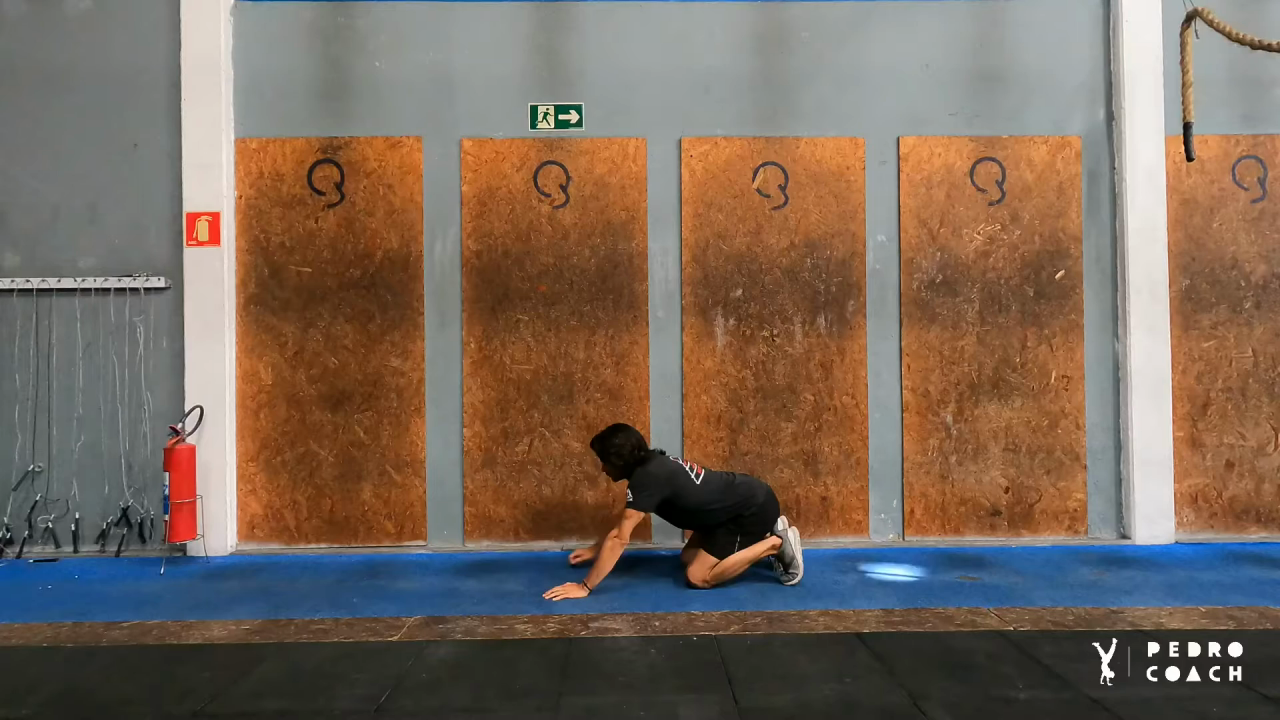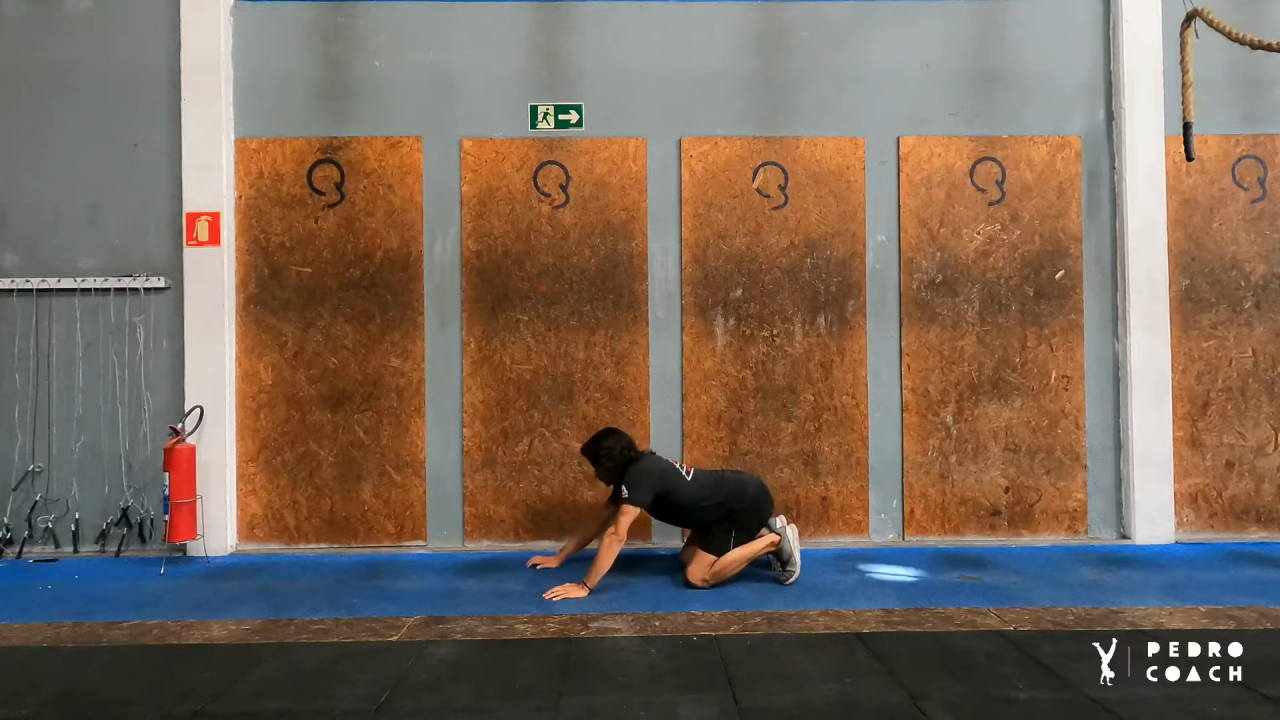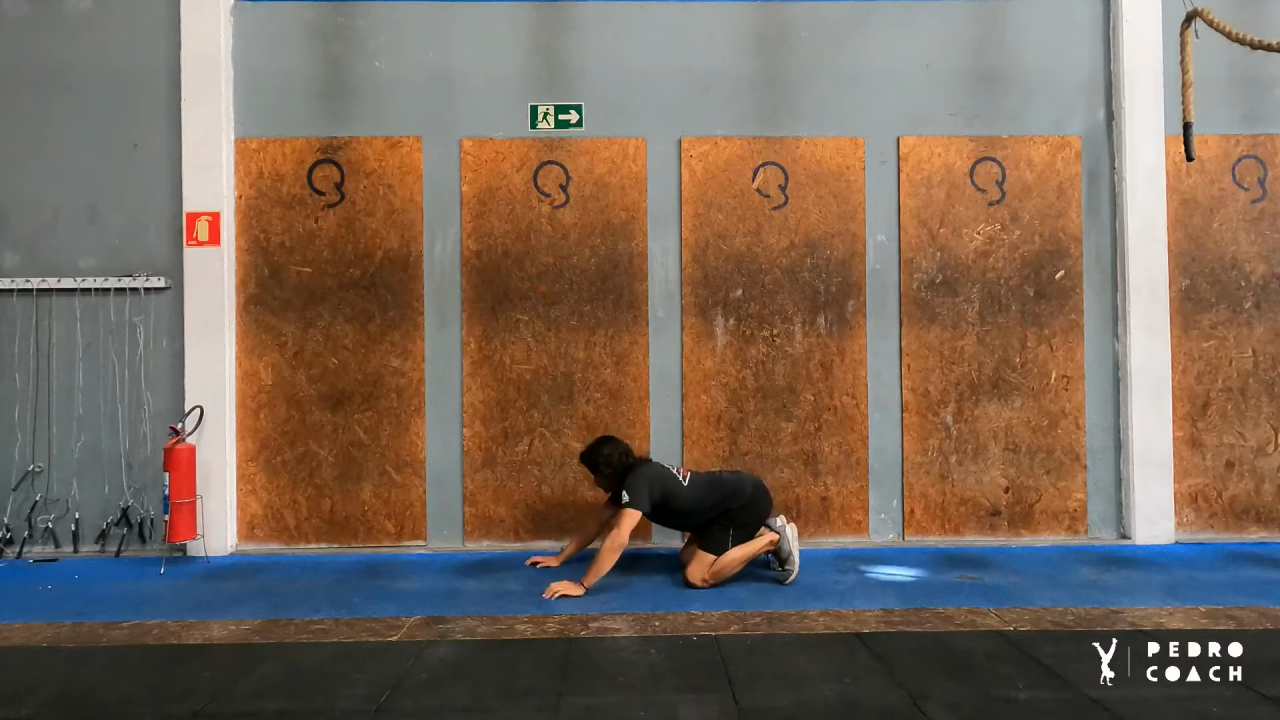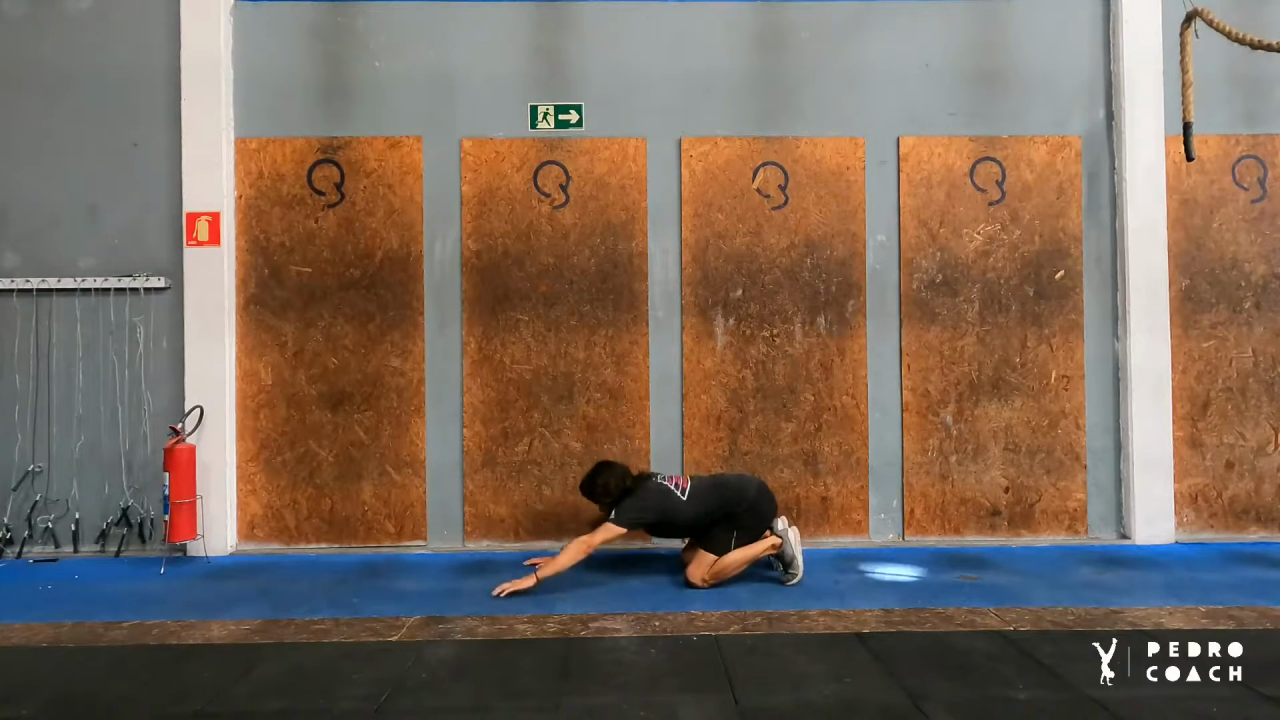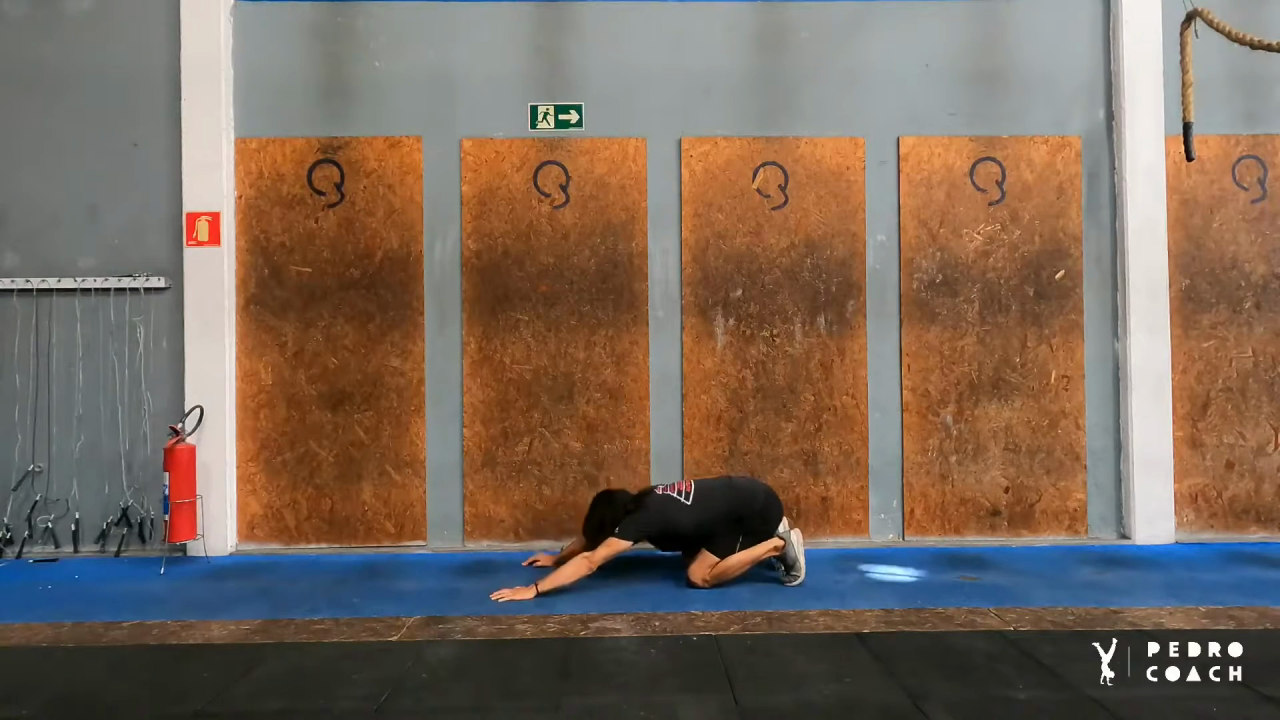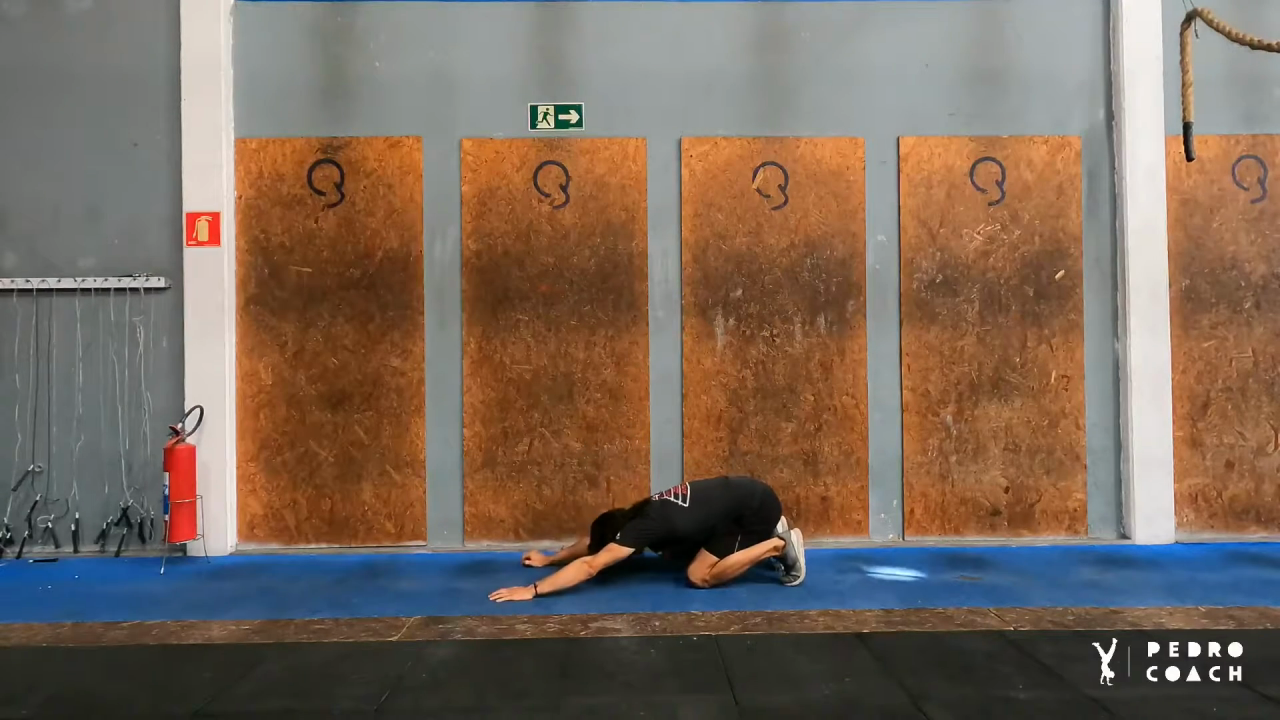
dt=0.3s
person 1, frame 1
left shoulder: (647, 477)
right shoulder: (650, 465)
left elbow: (619, 538)
left wrist: (584, 587)
right wrist: (597, 549)
left hip: (754, 508)
right hip: (744, 495)
left knee: (699, 576)
right knee: (688, 558)
left ankle: (776, 544)
right ankle: (770, 532)
person 1, frame 2
left shoulder: (639, 475)
right shoulder: (635, 470)
left elbow: (615, 536)
right elbow: (602, 521)
left wrist: (584, 587)
right wrist: (560, 557)
left hip: (747, 502)
right hip: (737, 492)
left knee: (698, 576)
right knee: (688, 557)
left ankle: (774, 541)
right ankle: (765, 529)
person 1, frame 3
left shoulder: (638, 483)
right shoulder: (633, 476)
left elbow: (618, 540)
right elbow: (601, 523)
left wrist: (581, 585)
right wrist: (560, 557)
left hip: (746, 500)
right hip: (736, 492)
left knee: (698, 576)
right knee: (687, 558)
left ankle: (773, 539)
right ankle: (767, 529)
person 1, frame 4
left shoulder: (637, 504)
right shoulder: (640, 487)
left elbow: (587, 544)
right elbow: (593, 534)
left wrist: (533, 579)
right wrist: (554, 559)
left hip: (750, 503)
right hip: (743, 493)
left knee: (698, 576)
right knee: (690, 556)
left ankle: (775, 543)
right ankle: (768, 530)
person 1, frame 5
left shoulder: (642, 520)
right shoulder: (642, 503)
left elbow: (590, 561)
right elbow: (593, 535)
left wrist: (533, 589)
right wrist: (555, 558)
left hip: (756, 507)
right hip: (746, 495)
left knee: (700, 576)
right knee: (693, 557)
left ankle: (779, 545)
right ankle: (771, 533)
person 1, frame 6
left shoulder: (644, 527)
right shoulder: (641, 514)
left elbow: (590, 566)
right elbow: (593, 542)
left wrist: (532, 590)
right wrist: (548, 559)
left hip: (755, 506)
right hip: (745, 494)
left knee: (700, 575)
right knee: (692, 557)
left ankle: (778, 545)
right ankle: (770, 534)
